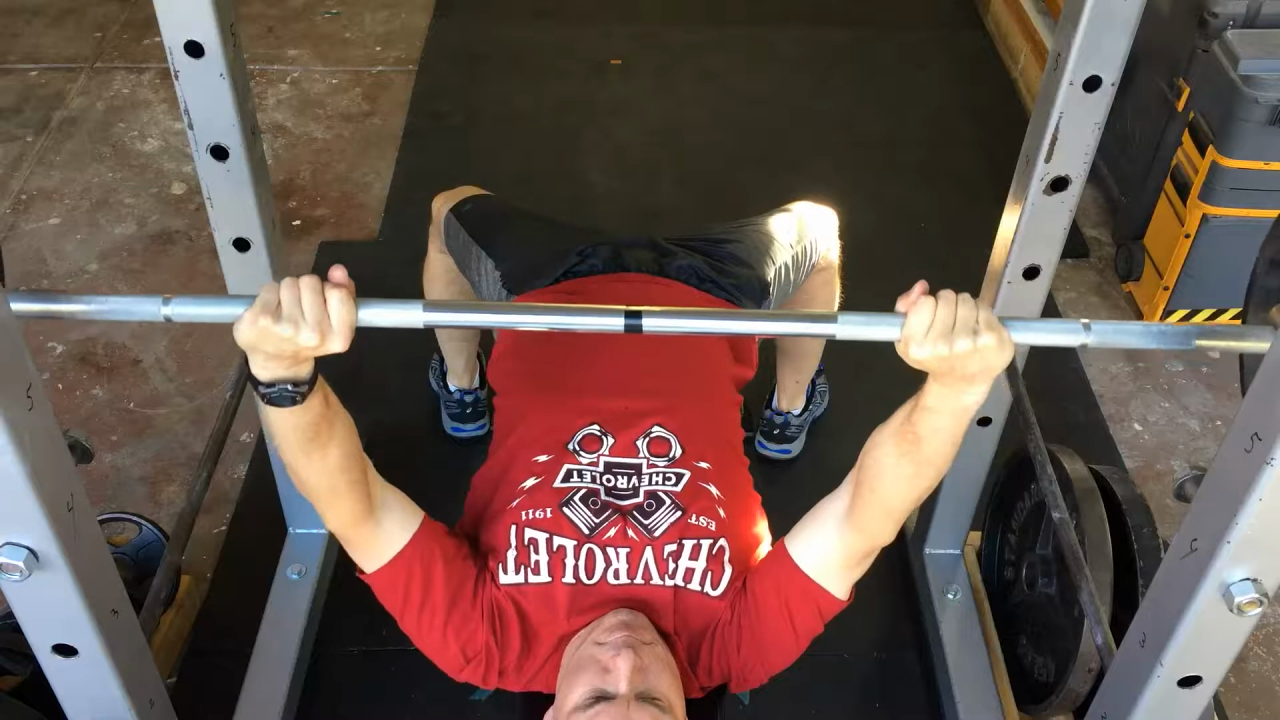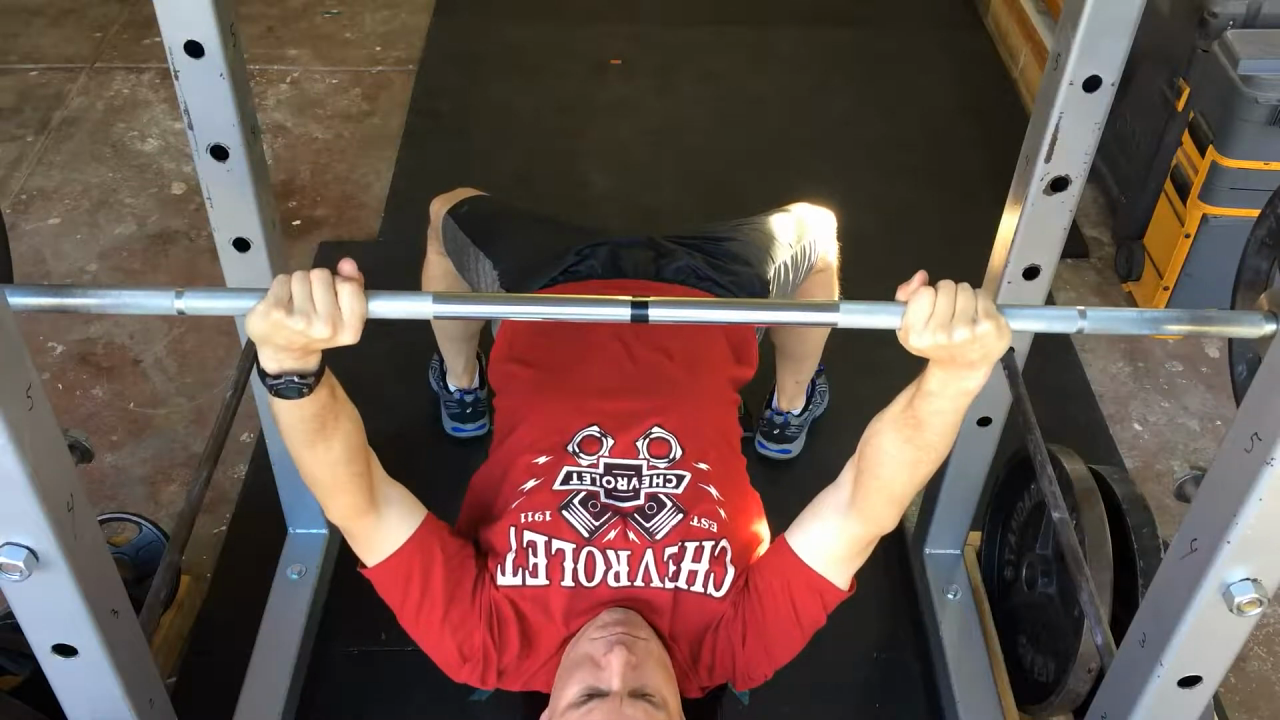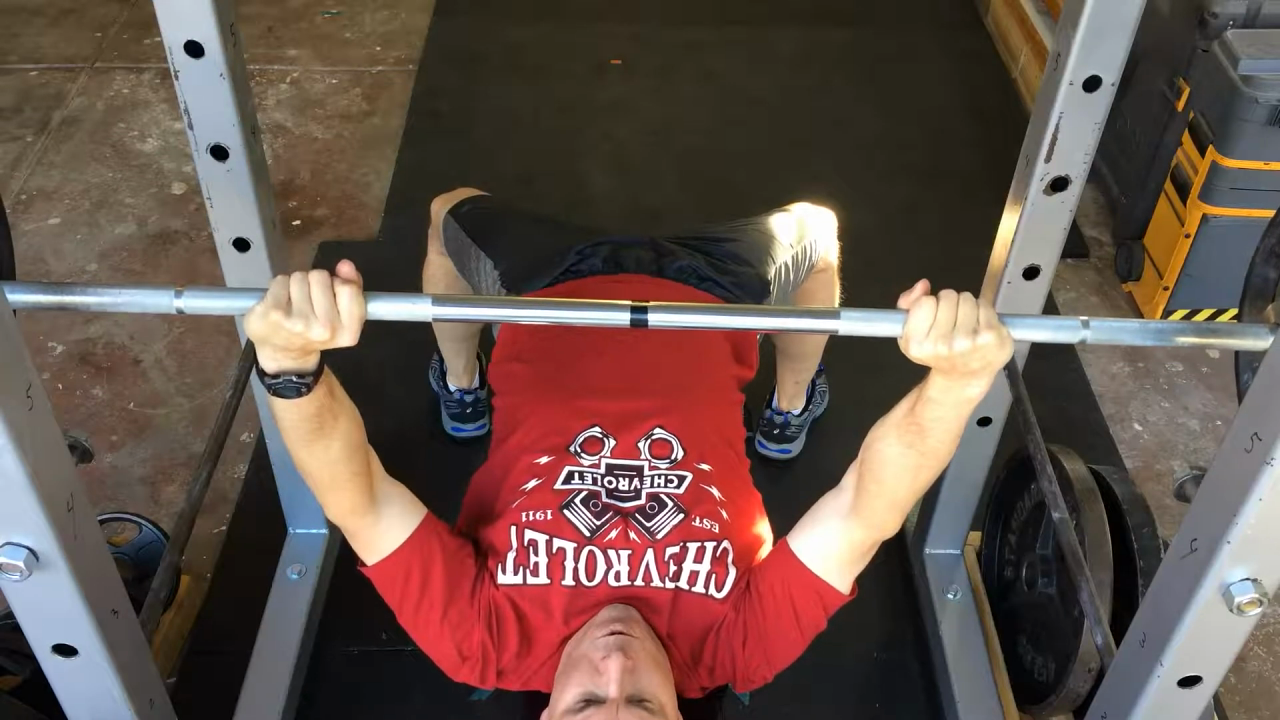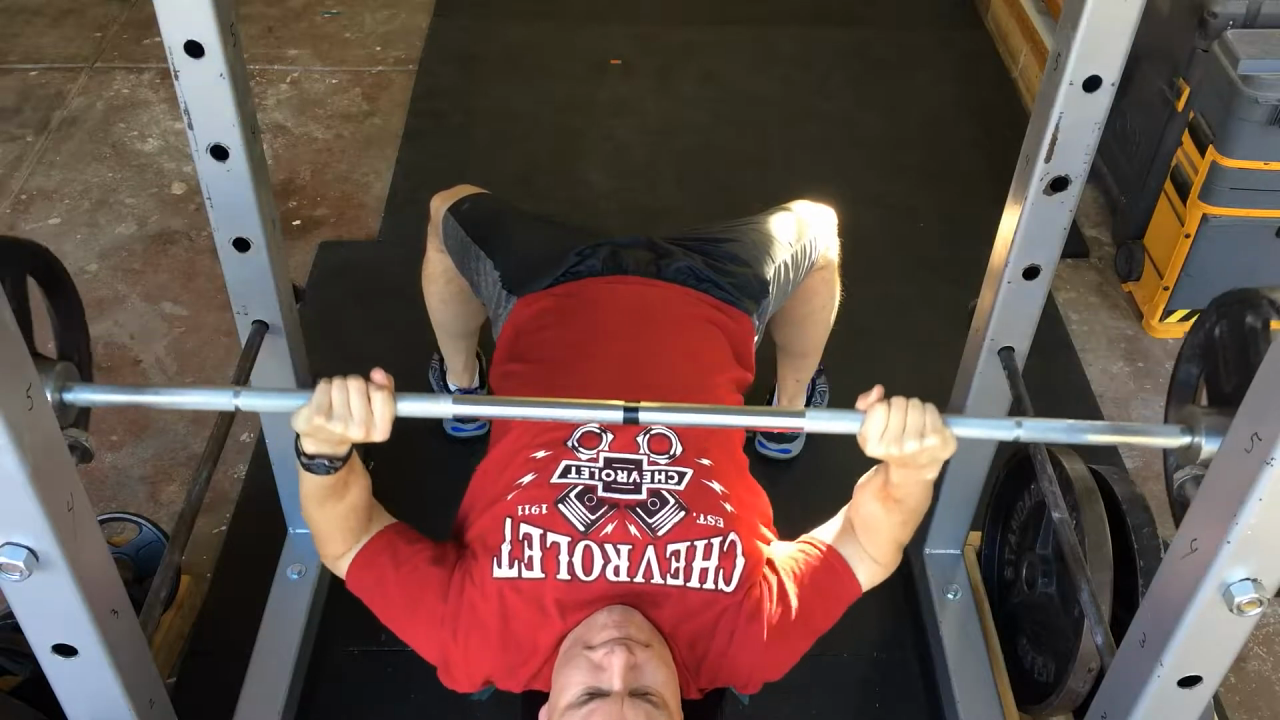
dt=1s
person 1, frame 1
left shoulder: (485, 640)
right shoulder: (738, 644)
left elbow: (355, 509)
right elbow: (868, 515)
left wrist: (282, 368)
right wrist: (961, 379)
left knee: (457, 210)
right knee: (813, 225)
left ankle: (463, 392)
person 1, frame 2
left shoulder: (483, 642)
right shoulder: (737, 643)
left elbow: (359, 502)
right elbow: (867, 504)
left wrist: (290, 360)
right wrist: (957, 368)
left knee: (454, 212)
right knee: (810, 225)
person 1, frame 3
left shoulder: (483, 642)
right shoulder: (736, 645)
left elbow: (359, 502)
right elbow: (867, 511)
left wrist: (289, 361)
right wrist: (960, 375)
left knee: (456, 212)
right knee: (811, 226)
person 1, frame 4
left shoulder: (477, 640)
right shoulder: (743, 640)
left elbow: (348, 543)
right elbow: (868, 548)
left wrist: (325, 451)
right wrist: (910, 465)
left knee: (454, 209)
right knee: (812, 226)
